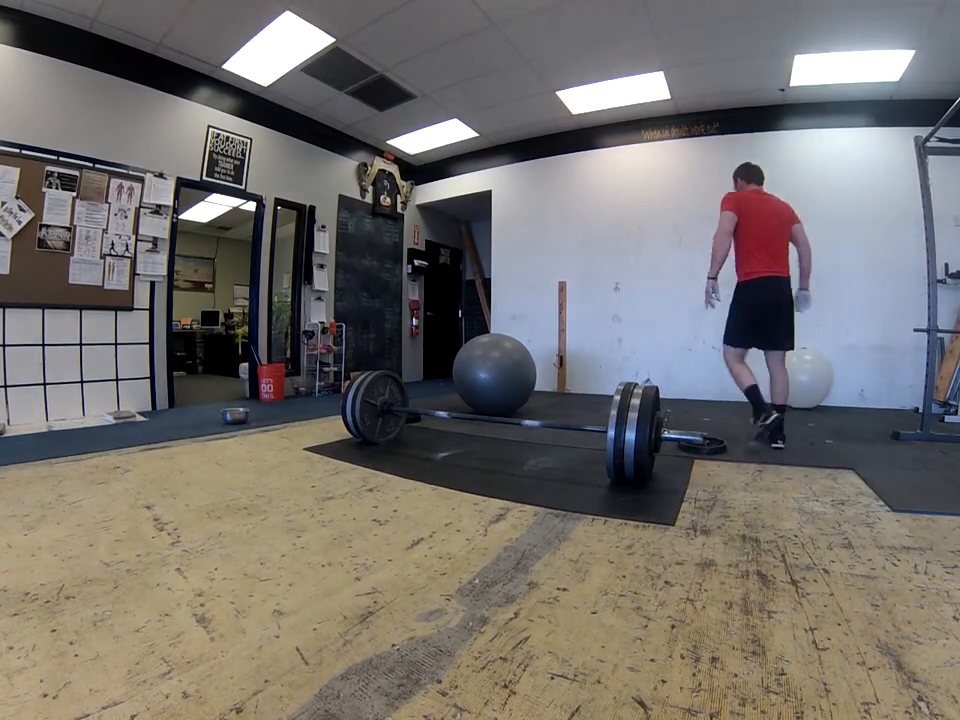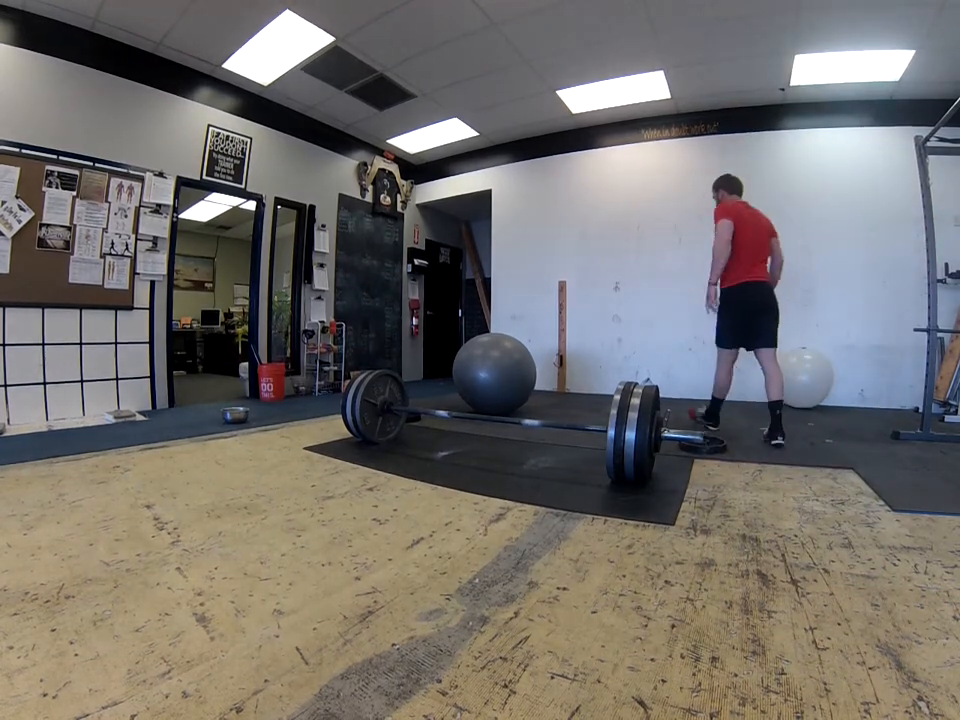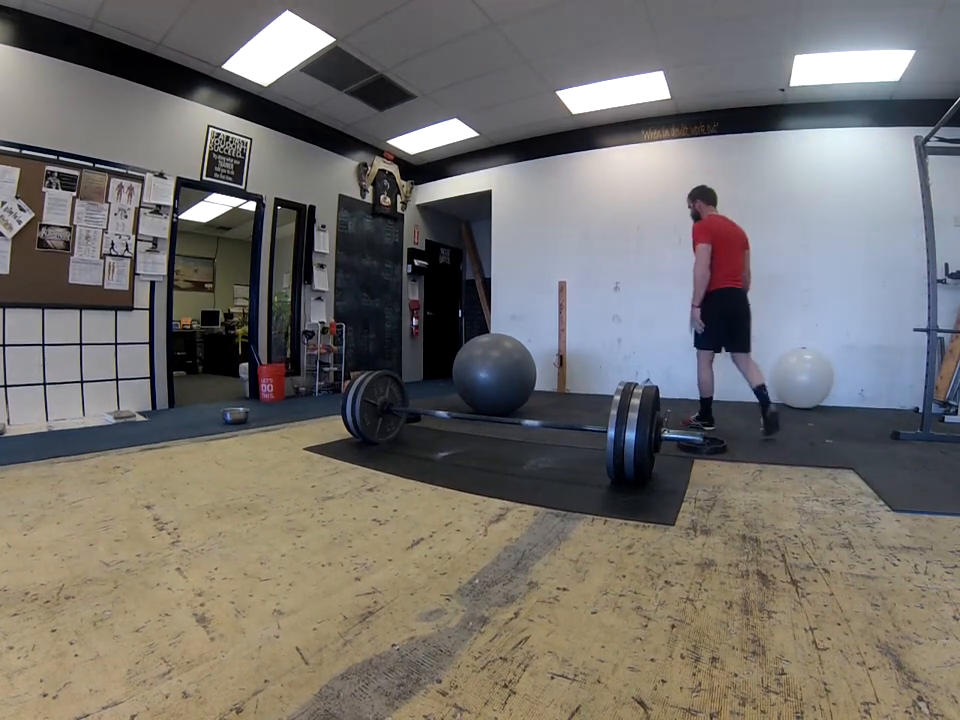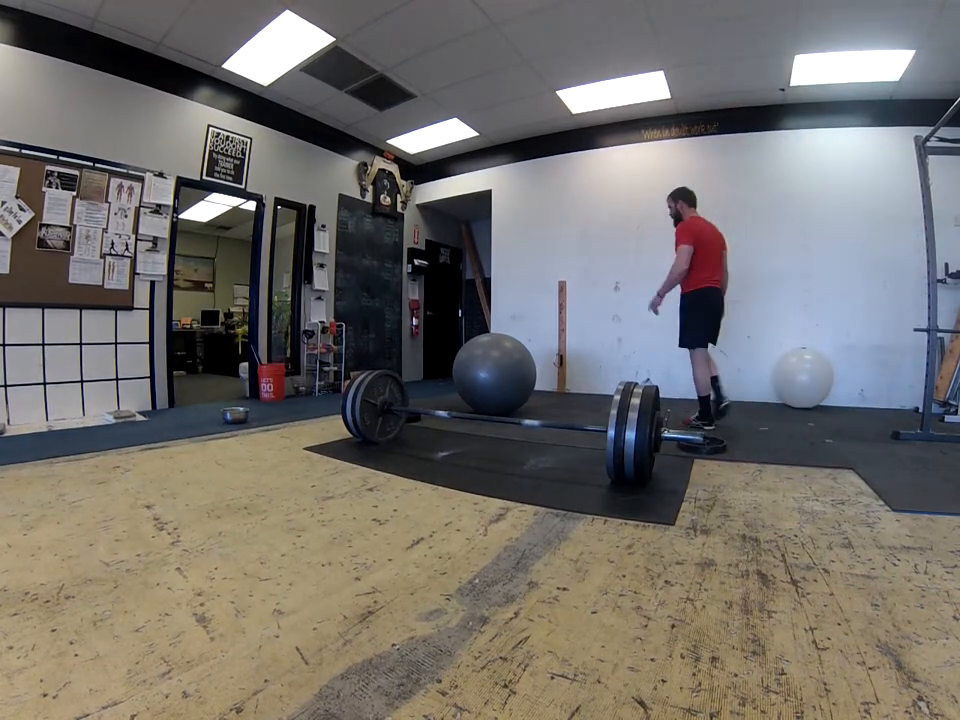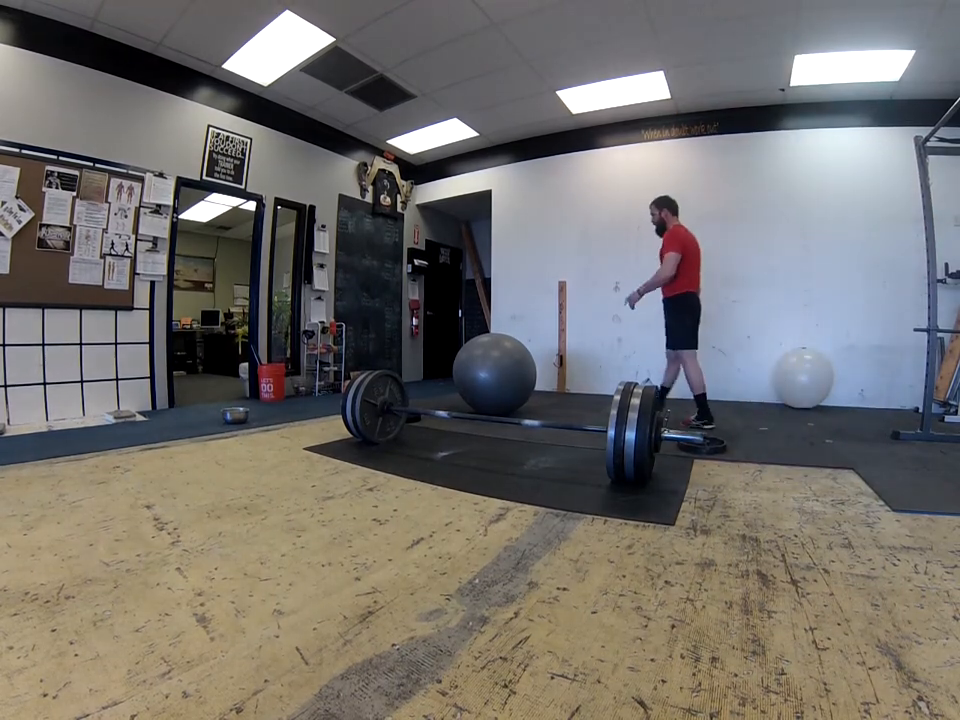
dt=0.2s
person 1, frame 1
left shoulder: (735, 200)
right shoulder: (784, 207)
left elbow: (724, 235)
right elbow: (804, 247)
left wrist: (712, 277)
right wrist: (804, 288)
left hip: (752, 288)
right hip: (781, 288)
left knee: (733, 356)
right knee: (777, 362)
left ankle: (763, 411)
right ankle: (777, 432)
person 1, frame 2
left shoulder: (725, 210)
right shoulder: (762, 218)
left elbow: (723, 243)
right elbow: (778, 258)
left wrist: (713, 283)
left hip: (737, 292)
right hip: (764, 293)
left knee: (725, 359)
right knee: (769, 360)
left ankle: (712, 415)
right ankle: (776, 428)
person 1, frame 3
left shoulder: (702, 226)
right shoulder: (737, 229)
left elbow: (702, 267)
right elbow: (746, 271)
left wrist: (695, 305)
left hip: (715, 300)
right hip: (738, 299)
left knee: (704, 359)
right knee: (743, 359)
left ankle: (705, 417)
right ankle: (767, 408)
person 1, frame 4
left shoulder: (686, 228)
right shoulder: (713, 230)
left elbow: (681, 266)
right elbow: (723, 269)
left wrist: (659, 295)
left hip: (695, 298)
right hip: (713, 297)
left knee: (698, 356)
right knee: (701, 352)
left ankle: (705, 416)
right ankle: (718, 397)
person 1, frame 5
left shoulder: (673, 235)
right shoulder: (686, 235)
left elbow: (667, 273)
left wrist: (639, 292)
left hip: (678, 302)
right hip: (689, 300)
left knee: (686, 357)
right knee: (673, 356)
left ankle: (704, 415)
right ankle: (657, 403)
